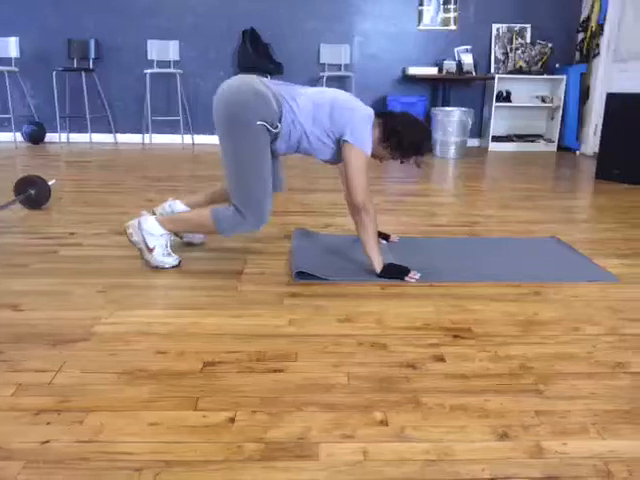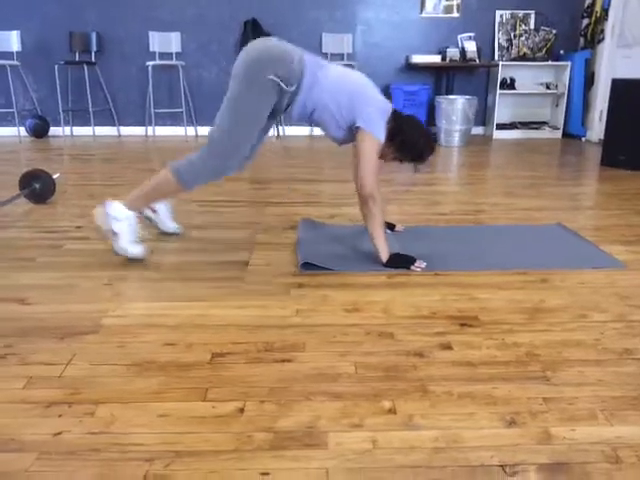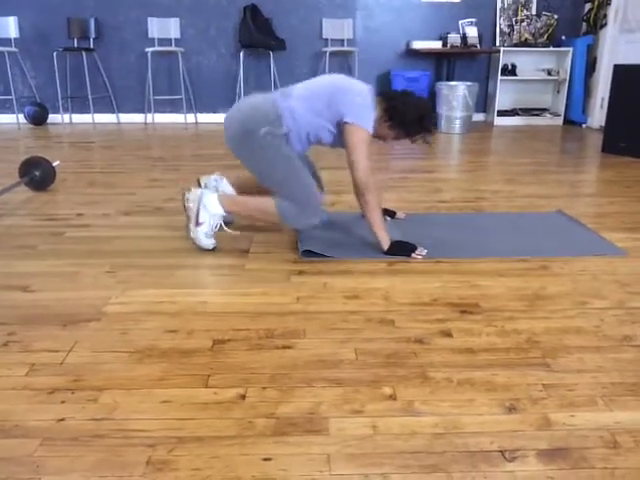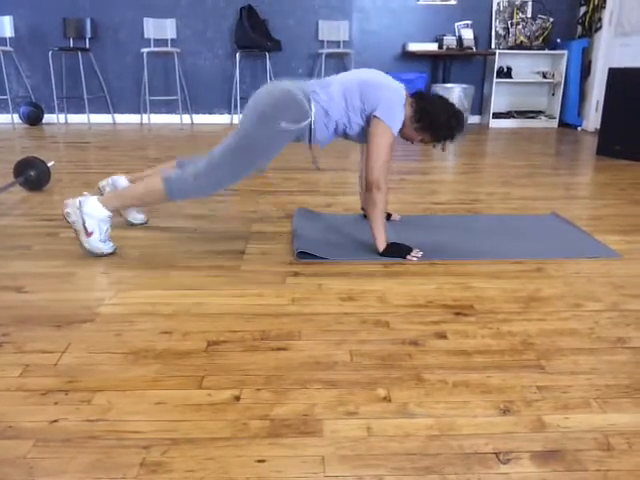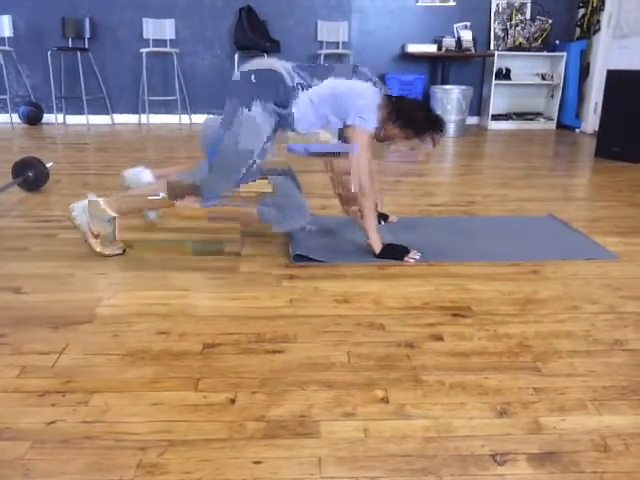
dt=1s
person 1, frame 1
left shoulder: (355, 122)
right shoulder: (361, 129)
left elbow: (353, 194)
right elbow: (361, 204)
left wrist: (369, 232)
right wrist: (380, 267)
left hip: (244, 97)
right hip: (247, 108)
left knee: (268, 187)
right knee: (252, 215)
left ankle: (181, 207)
right ankle: (155, 226)
person 1, frame 2
left shoulder: (371, 113)
right shoulder: (375, 122)
left elbow: (362, 180)
right elbow: (369, 191)
left wrist: (375, 219)
right wrist: (386, 255)
left hip: (273, 67)
right hip: (271, 68)
left knee: (237, 157)
right knee: (218, 161)
left ankle: (155, 203)
right ankle: (122, 211)
person 1, frame 3
left shoulder: (361, 98)
right shoulder: (362, 109)
left elbow: (360, 172)
right elbow: (363, 183)
left wrist: (375, 208)
right wrist: (387, 244)
left hip: (260, 121)
right hip: (255, 127)
left knee: (310, 190)
right knee: (309, 212)
left ankle: (221, 185)
right ankle: (215, 204)
person 1, frame 4
left shoulder: (388, 98)
right shoulder: (393, 109)
left elbow: (369, 172)
right elbow: (375, 183)
left wrist: (372, 212)
right wrist: (384, 243)
left hip: (285, 101)
right hip: (285, 107)
left knee: (210, 166)
right knee: (203, 178)
left ankle: (122, 185)
right ankle: (93, 208)
person 1, frame 5
left shoulder: (376, 98)
right shoulder: (368, 114)
left elbow: (360, 174)
right elbow: (362, 185)
left wrist: (370, 211)
right wrist: (378, 246)
left hip: (269, 84)
right hip: (262, 94)
left knee: (240, 170)
right knee: (214, 181)
left ankle: (145, 178)
right ankle: (100, 209)
